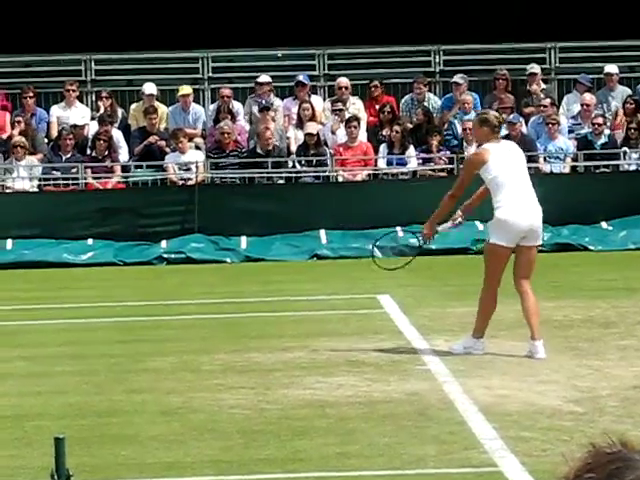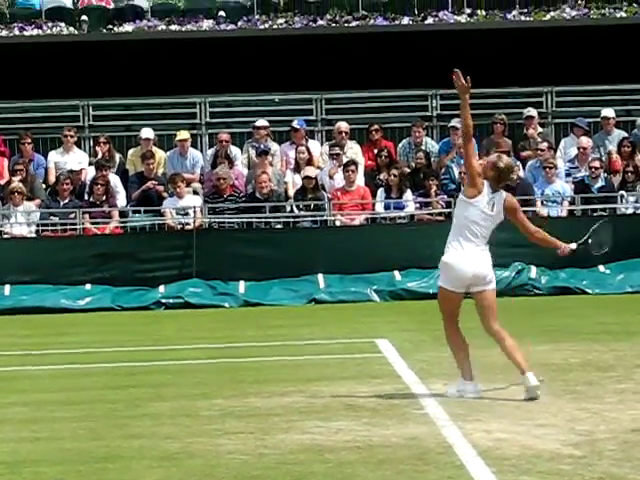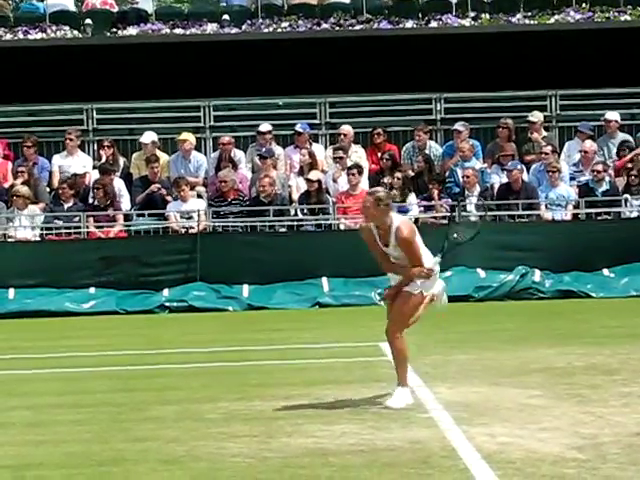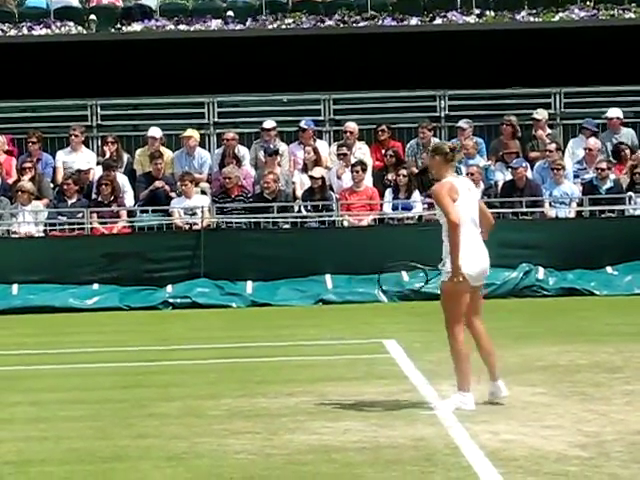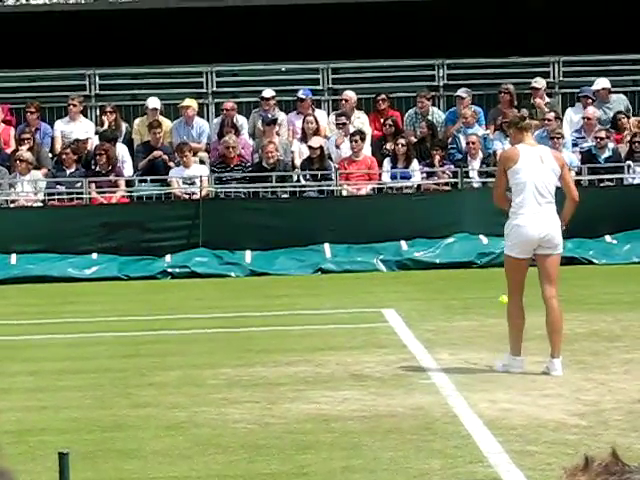
dt=1s
person 1, frame 1
left shoulder: (478, 155)
right shoulder: (513, 147)
left elbow: (454, 194)
left wrist: (431, 223)
right wrist: (463, 211)
left hip: (508, 219)
right hip: (534, 216)
left knee: (490, 284)
right knee: (523, 283)
left ankle: (476, 340)
right ankle: (536, 343)
person 1, frame 2
left shoulder: (476, 185)
right shoulder: (508, 201)
left elbow: (467, 140)
right elbow: (534, 232)
left wrist: (463, 99)
right wrist: (561, 246)
left hip: (456, 264)
right hip: (482, 267)
left knee: (450, 324)
right knee: (493, 327)
left ankle: (468, 382)
right ankle: (528, 377)
person 1, frame 3
left shoulder: (403, 231)
right shoulder: (367, 228)
left elbow: (417, 267)
right elbow: (385, 263)
left wrist: (394, 289)
right wrist: (417, 270)
left hip: (421, 274)
right hip: (403, 273)
left knee: (393, 331)
right knee: (398, 325)
left ankle: (403, 390)
right ankle: (432, 295)
person 1, frame 4
left shoulder: (442, 187)
right shoulder: (469, 184)
left elbow: (454, 223)
right elbow: (488, 221)
left wrist: (455, 264)
left hip: (462, 262)
right hip: (480, 257)
left knee: (455, 328)
right knee: (474, 323)
left ankle: (464, 394)
right ankle: (496, 383)
person 1, frame 5
left shoulder: (508, 155)
right shoulder: (556, 157)
left elbow: (498, 199)
right elbow: (573, 197)
right wrist: (561, 223)
left hip: (521, 226)
right hip: (550, 226)
left knee: (515, 296)
right knee: (550, 295)
left ankle: (515, 357)
right ankle: (555, 360)
